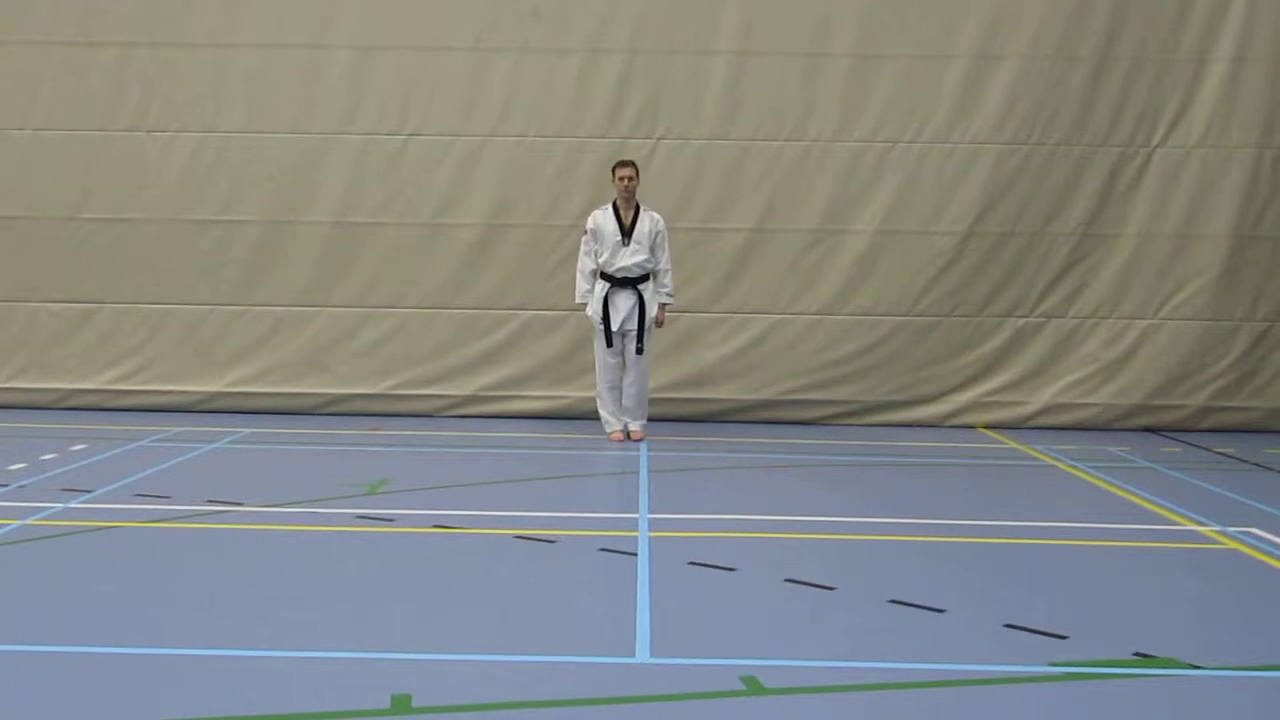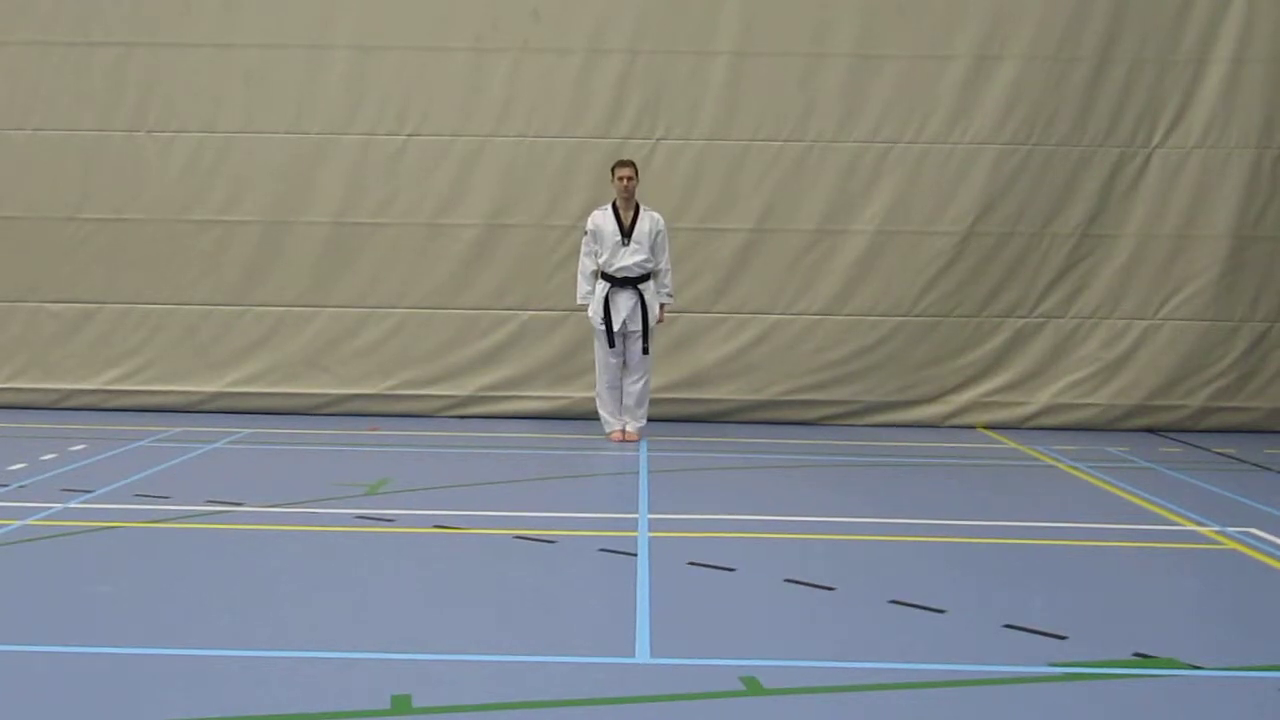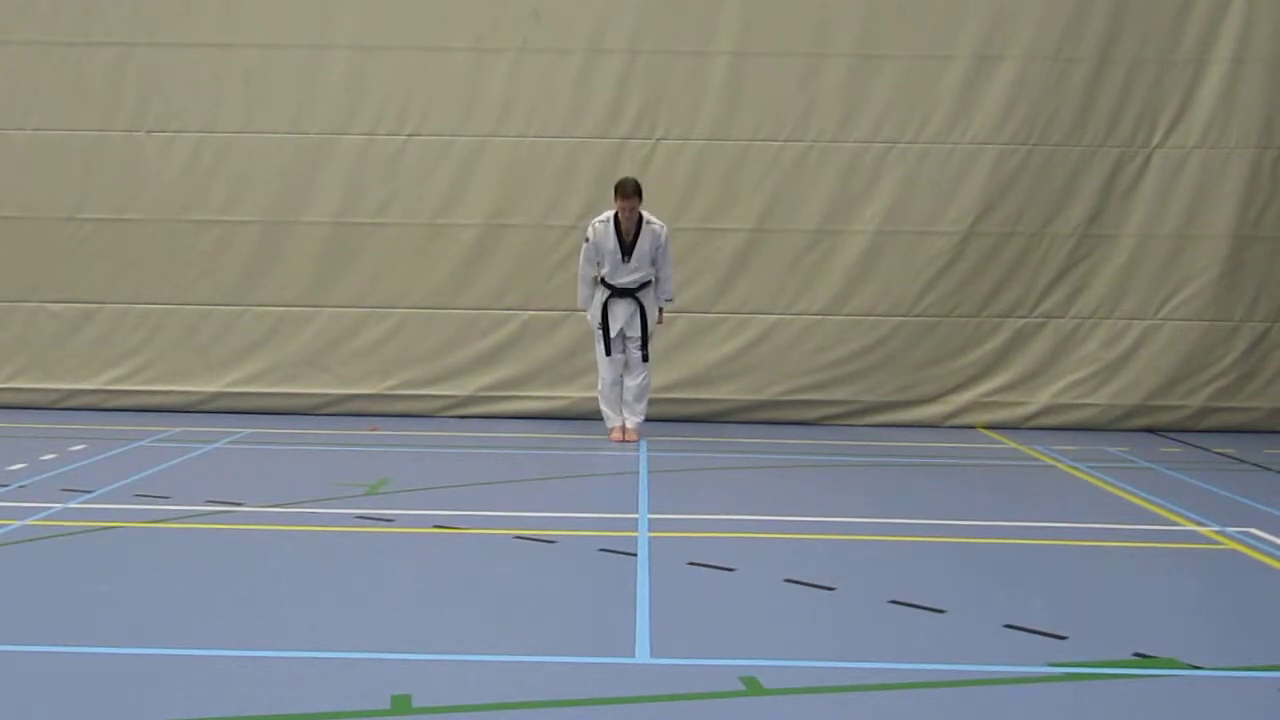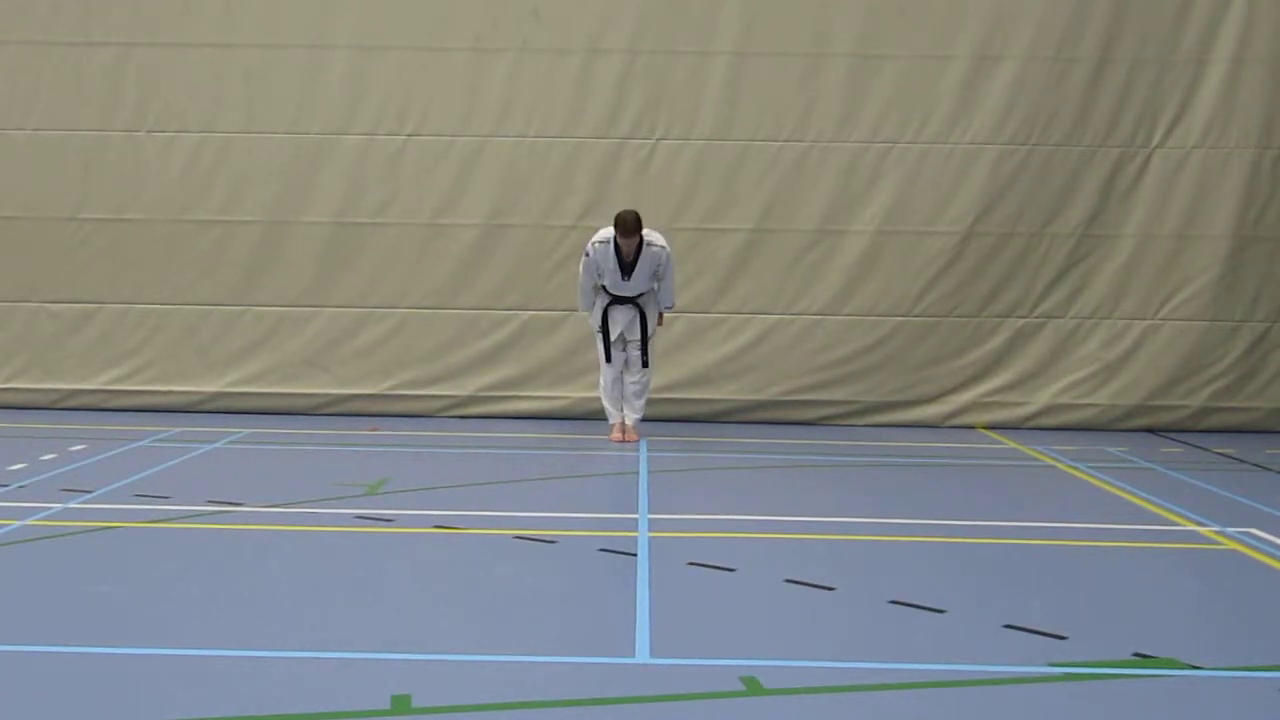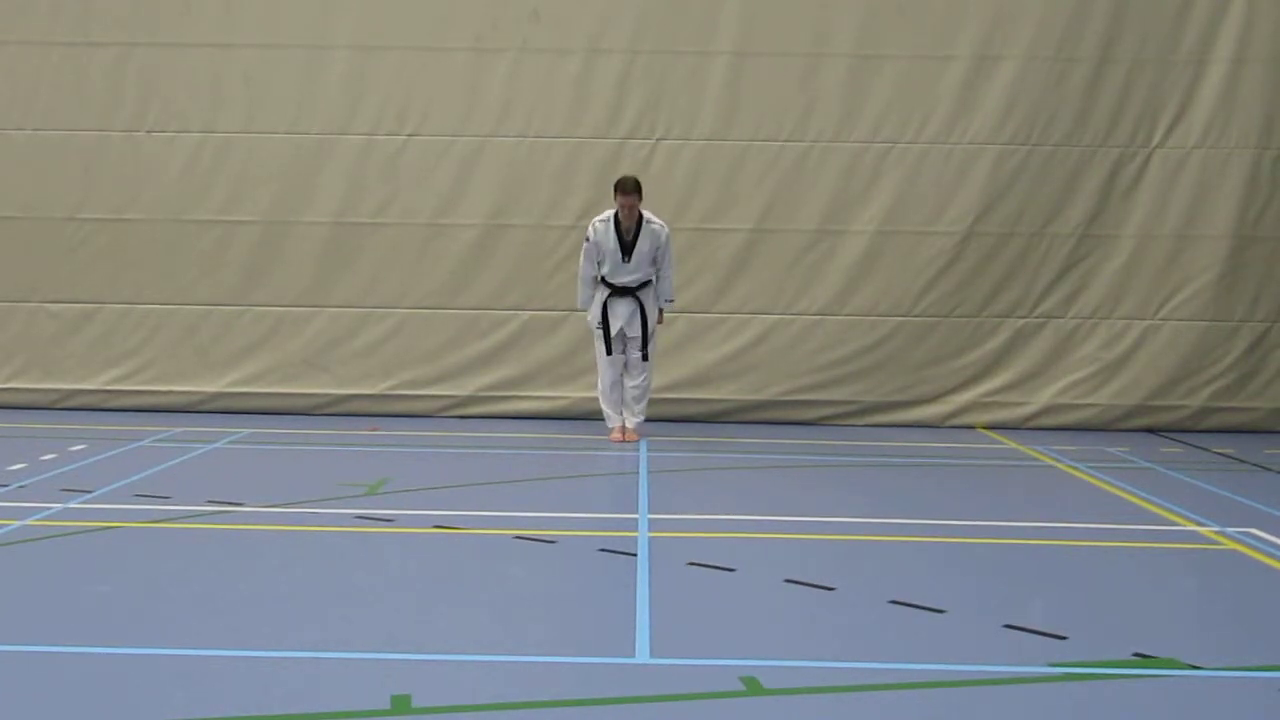
dt=0.7s
person 1, frame 1
left shoulder: (653, 221)
right shoulder: (598, 218)
left elbow: (663, 265)
right elbow: (586, 262)
left wrist: (662, 305)
right wrist: (586, 301)
left hip: (640, 297)
right hip: (608, 297)
left knee: (636, 365)
right knee: (608, 364)
left ankle: (634, 422)
right ankle: (614, 423)
person 1, frame 2
left shoulder: (654, 220)
right shoulder: (597, 219)
left elbow: (663, 265)
right elbow: (587, 263)
left wrist: (662, 304)
right wrist: (588, 302)
left hip: (641, 297)
right hip: (608, 297)
left knee: (638, 365)
right knee: (609, 365)
left ankle: (633, 424)
right ankle: (613, 423)
person 1, frame 3
left shoulder: (657, 230)
right shoulder: (598, 228)
left elbow: (664, 271)
right elbow: (587, 270)
left wrist: (661, 306)
right wrist: (589, 307)
left hip: (641, 302)
right hip: (608, 302)
left knee: (638, 365)
right knee: (609, 366)
left ankle: (632, 423)
right ankle: (615, 423)
person 1, frame 4
left shoulder: (659, 249)
right shoulder: (597, 245)
left elbow: (665, 281)
right elbow: (587, 281)
left wrist: (661, 311)
right wrist: (590, 310)
left hip: (642, 307)
right hip: (608, 307)
left knee: (638, 366)
right knee: (610, 365)
left ankle: (631, 422)
right ankle: (615, 421)
person 1, frame 5
left shoulder: (658, 230)
right shoulder: (598, 227)
left elbow: (665, 271)
right elbow: (588, 270)
left wrist: (661, 307)
right wrist: (589, 307)
left hip: (641, 302)
right hip: (608, 302)
left knee: (639, 366)
right knee: (609, 366)
left ankle: (632, 423)
right ankle: (615, 423)
